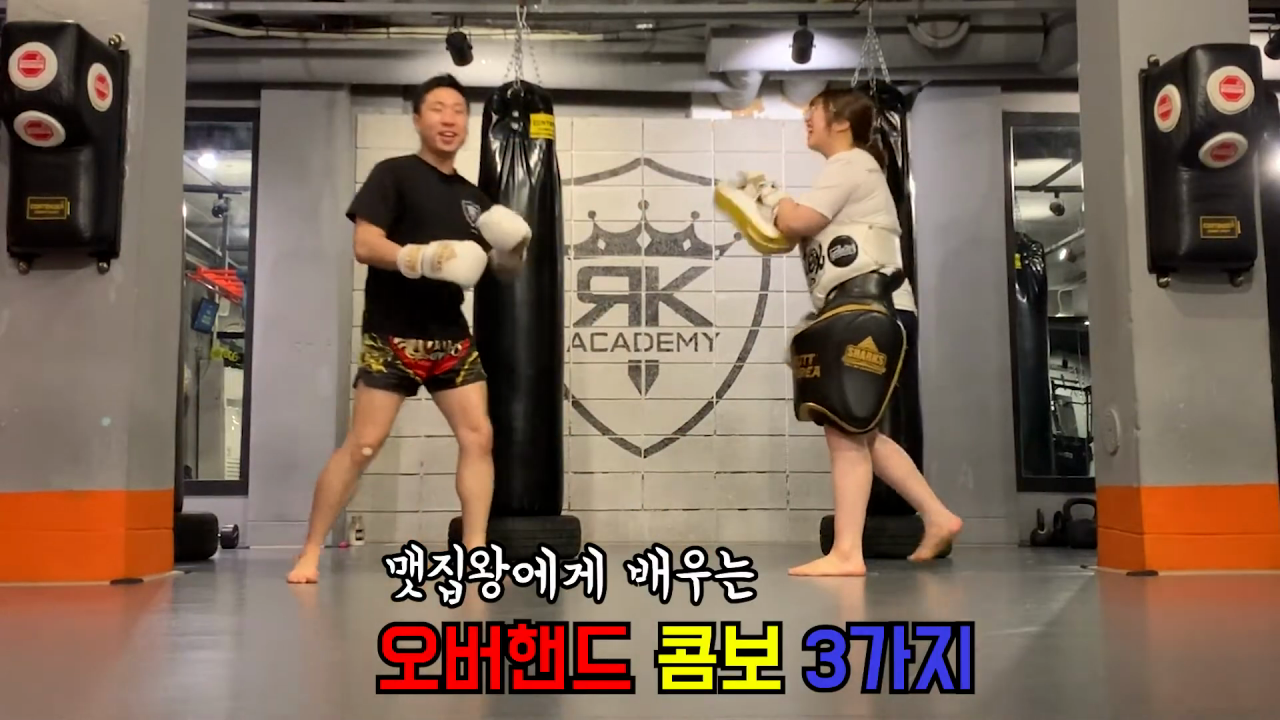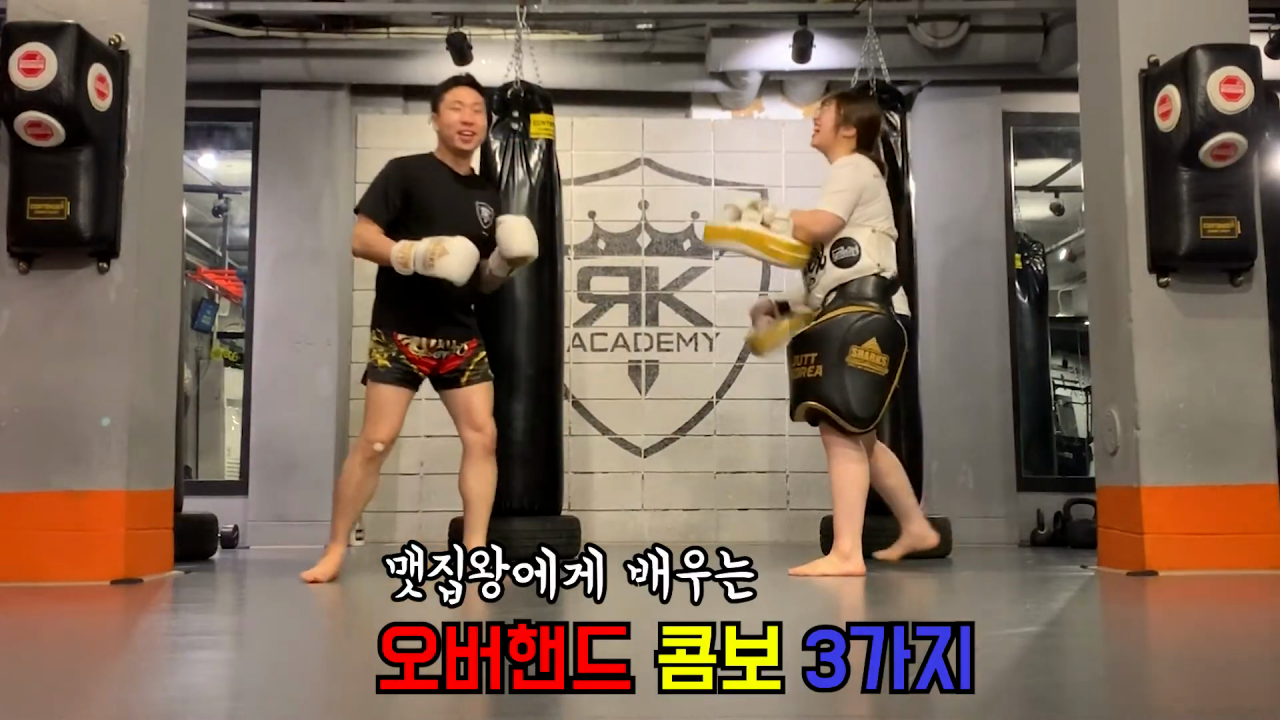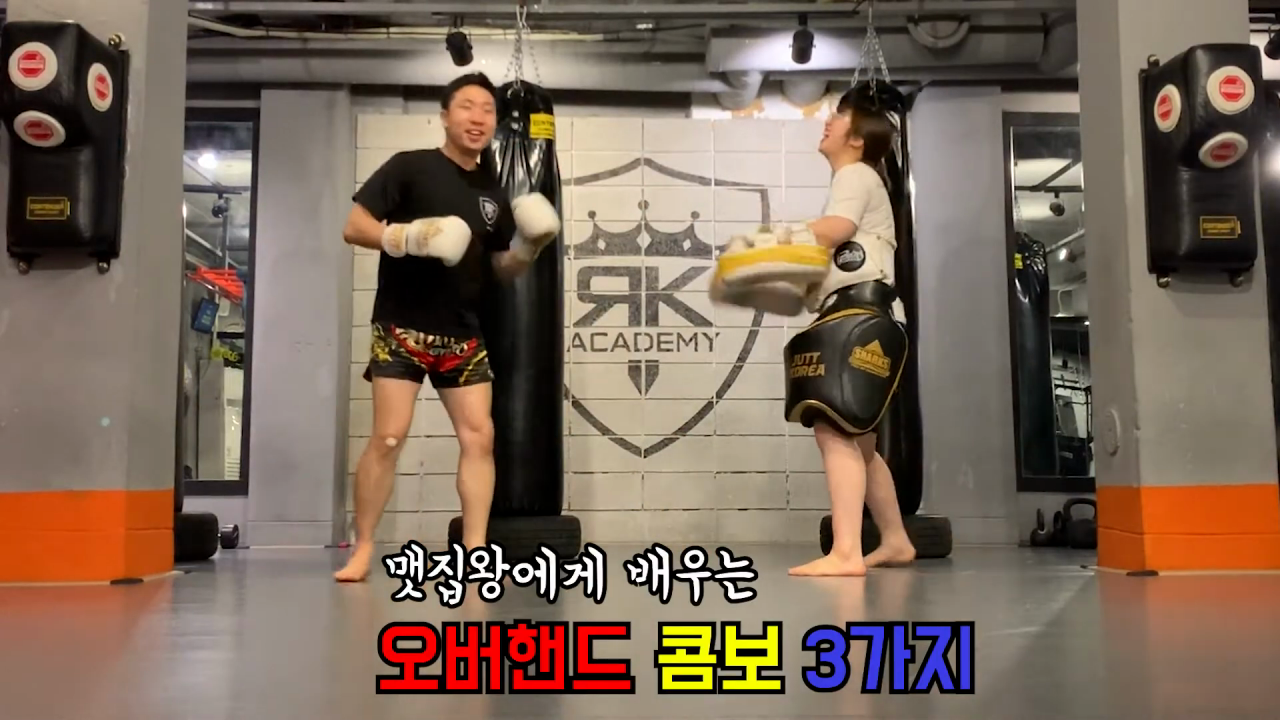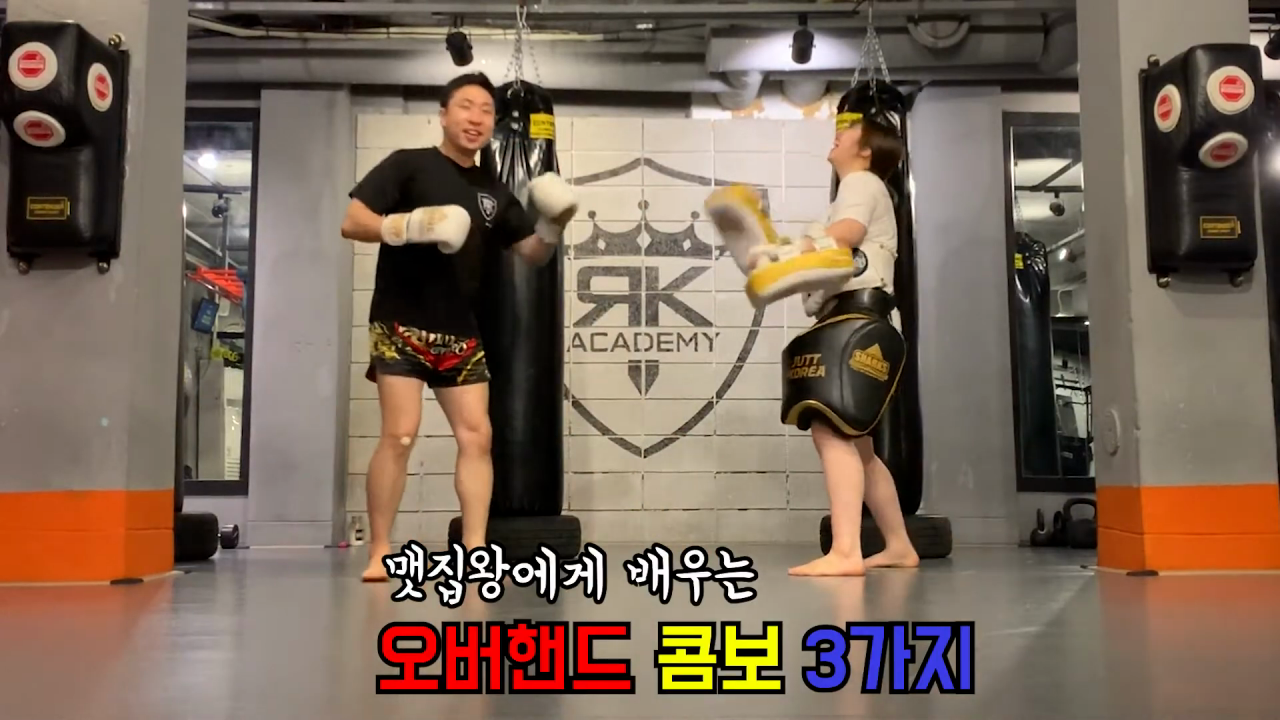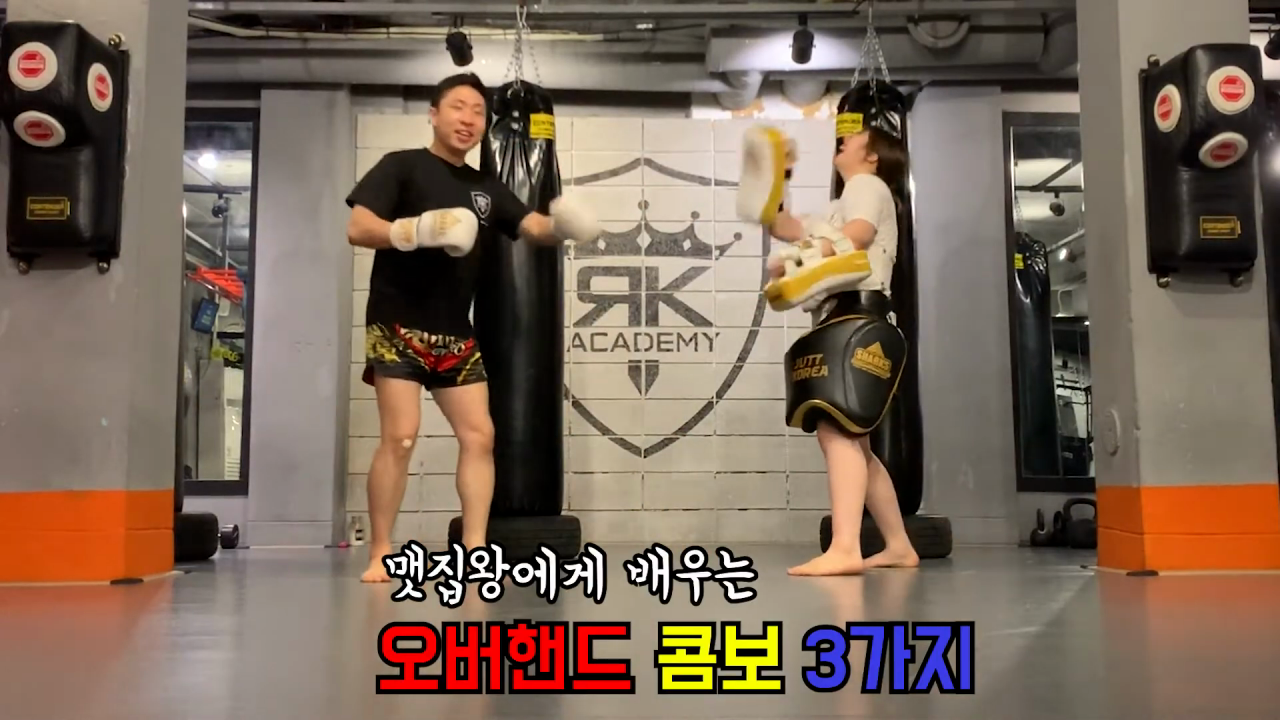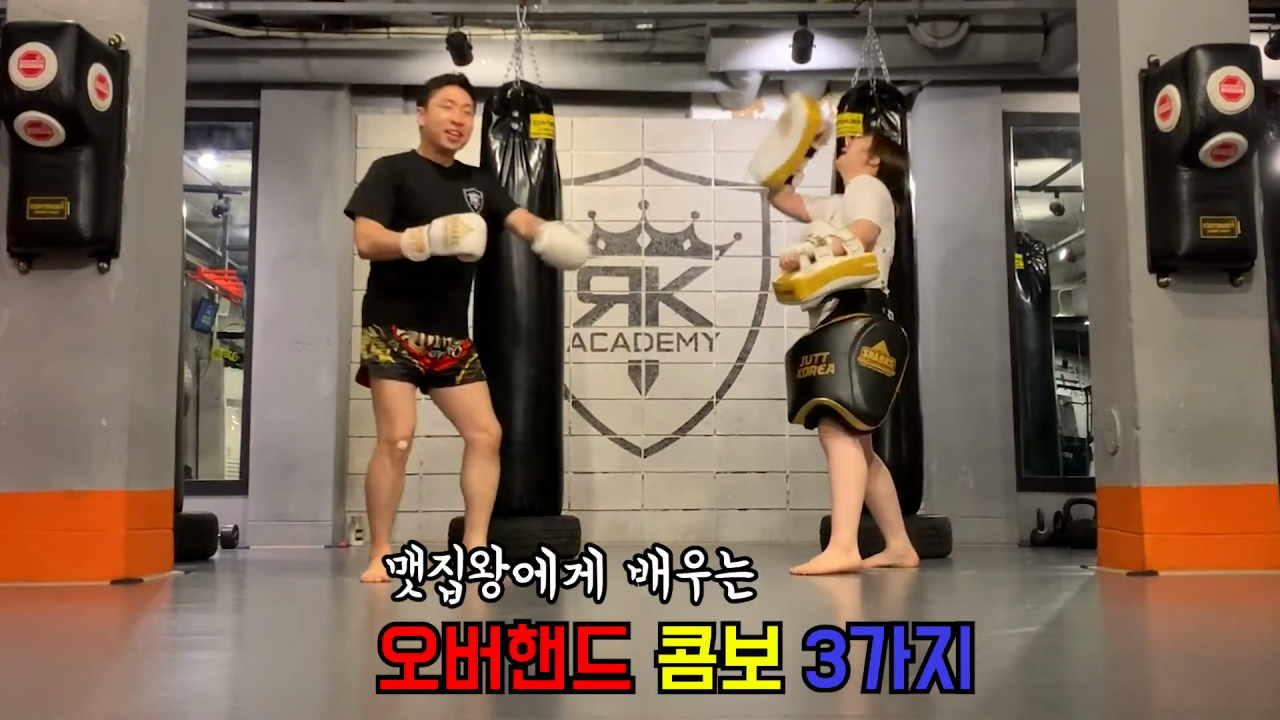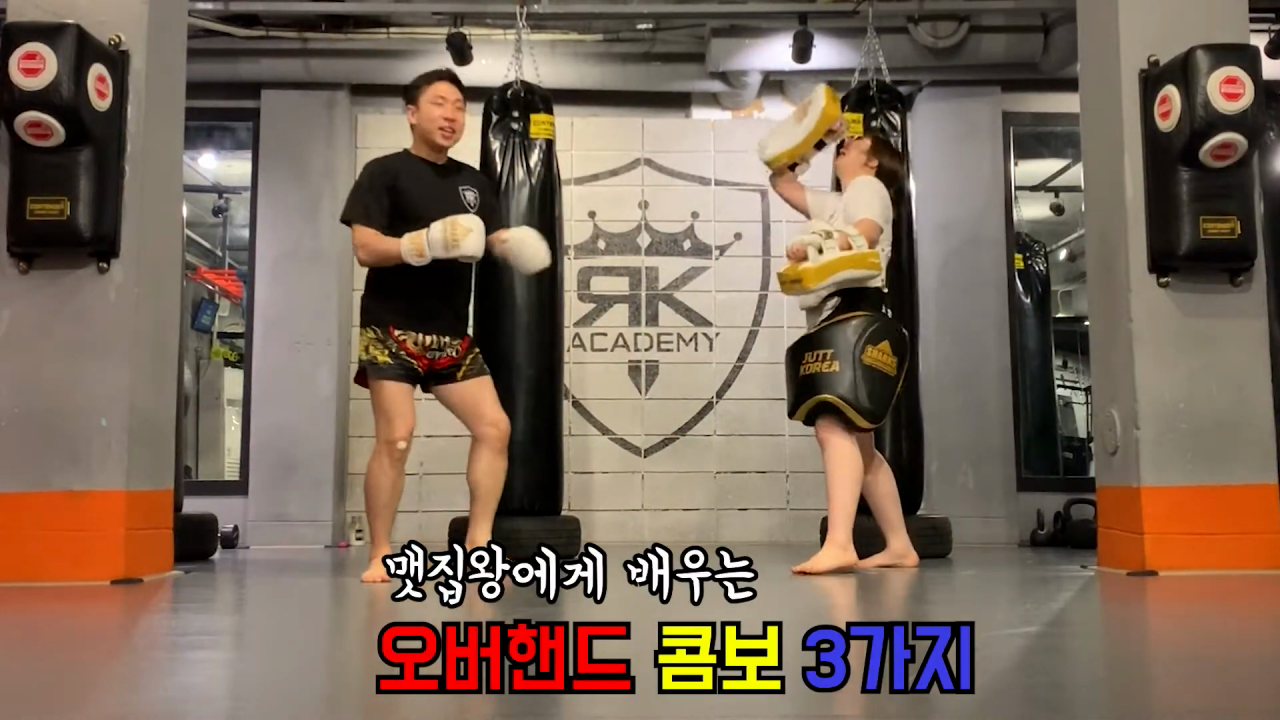
dt=0.1s
person 1, frame 1
left shoulder: (472, 197)
right shoulder: (393, 175)
left elbow: (502, 265)
right elbow: (366, 245)
left wrist: (510, 248)
right wrist: (427, 259)
left hip: (452, 337)
right hip: (392, 337)
left knee: (478, 438)
right knee: (362, 445)
left ankle: (475, 553)
right ankle: (310, 552)
person 1, frame 2
left shoulder: (487, 198)
right shoulder: (406, 172)
right elbow: (364, 239)
left wrist: (509, 260)
right wrist: (420, 255)
left hip: (460, 336)
right hip: (397, 334)
left knee: (482, 438)
right knee: (376, 441)
left ankle: (474, 555)
right ankle: (334, 550)
person 1, frame 3
left shoulder: (493, 194)
right shoulder: (410, 167)
left elbow: (506, 268)
right elbow: (354, 226)
left wrist: (531, 241)
right wrist: (409, 235)
left hip: (461, 335)
right hip: (400, 328)
left knee: (479, 438)
right knee: (388, 436)
left ankle: (475, 553)
right ankle: (363, 549)
person 1, frame 4
left shoulder: (493, 191)
right shoulder: (407, 164)
left elbow: (534, 250)
right elbow: (351, 220)
left wrist: (555, 221)
right wrist: (411, 224)
left hip: (459, 332)
right hip: (399, 325)
left knee: (476, 435)
right knee: (399, 434)
left ankle: (474, 552)
right ankle: (381, 552)
person 1, frame 5
left shoulder: (487, 189)
right shoulder: (402, 166)
left elbow: (535, 229)
right elbow: (358, 229)
left wrist: (564, 224)
right wrist: (422, 229)
left hip: (456, 334)
right hip: (399, 328)
left knee: (479, 436)
right knee: (399, 437)
left ankle: (475, 551)
right ankle: (381, 554)
person 1, frame 6
left shoulder: (479, 183)
right shoulder: (393, 171)
left elbow: (521, 222)
right elbow: (366, 240)
left wrist: (551, 236)
right wrist: (432, 236)
left hip: (451, 334)
right hip: (394, 329)
left knee: (484, 435)
right knee: (395, 439)
left ankle: (474, 553)
right ankle: (379, 555)
person 1, frame 7
left shoulder: (473, 181)
right shoulder: (385, 172)
left elbow: (502, 238)
right elbow: (365, 249)
left wrist: (522, 247)
right wrist: (429, 242)
left hip: (451, 336)
right hip: (392, 331)
left knee: (495, 428)
right knee: (395, 439)
left ankle: (478, 545)
right ankle: (378, 555)
person 2, frame 1
left shoulder: (847, 165)
right shoulder: (855, 171)
left elbow: (794, 223)
left wrist: (764, 193)
right wrist: (818, 324)
left hip: (867, 314)
right hip: (869, 313)
left knee: (845, 431)
right knee: (859, 433)
left ankle: (846, 553)
right ankle: (937, 516)
person 2, frame 2
left shoulder: (853, 168)
right shoulder: (853, 175)
left elbow: (816, 227)
right elbow: (827, 261)
left wrist: (767, 218)
right wrist: (786, 305)
right hip: (857, 319)
left knee: (839, 431)
right knee: (856, 435)
left ankle: (846, 553)
right ankle: (915, 526)
person 2, frame 3
left shoulder: (857, 176)
right shoulder: (854, 183)
left elbow: (831, 232)
right elbow: (825, 266)
left knee: (836, 432)
right knee: (852, 437)
left ankle: (846, 553)
right ankle: (896, 540)
person 2, frame 4
left shoulder: (862, 184)
right shoulder: (846, 198)
left elbow: (843, 236)
right elbow: (818, 248)
left knee: (833, 433)
right knee: (853, 442)
left ankle: (845, 553)
right ankle: (899, 546)
person 2, frame 5
left shoulder: (869, 188)
right shoulder: (846, 202)
left elbow: (856, 236)
right elbow: (791, 229)
left wrist: (800, 254)
right wrist: (768, 188)
left knee: (837, 434)
right knee: (852, 443)
left ankle: (844, 549)
right ankle: (898, 546)
person 2, frame 6
left shoulder: (868, 188)
right shoulder: (839, 204)
left elbow: (861, 236)
right elbow: (783, 199)
left knee: (837, 431)
right knee: (853, 440)
left ankle: (842, 546)
right ankle: (899, 546)
person 2, frame 7
left shoulder: (868, 187)
right shoulder: (837, 202)
left elbow: (865, 236)
right elbow: (785, 185)
left wrist: (814, 245)
left knee: (834, 428)
right knee: (856, 440)
left ankle: (839, 544)
right ankle: (899, 546)
